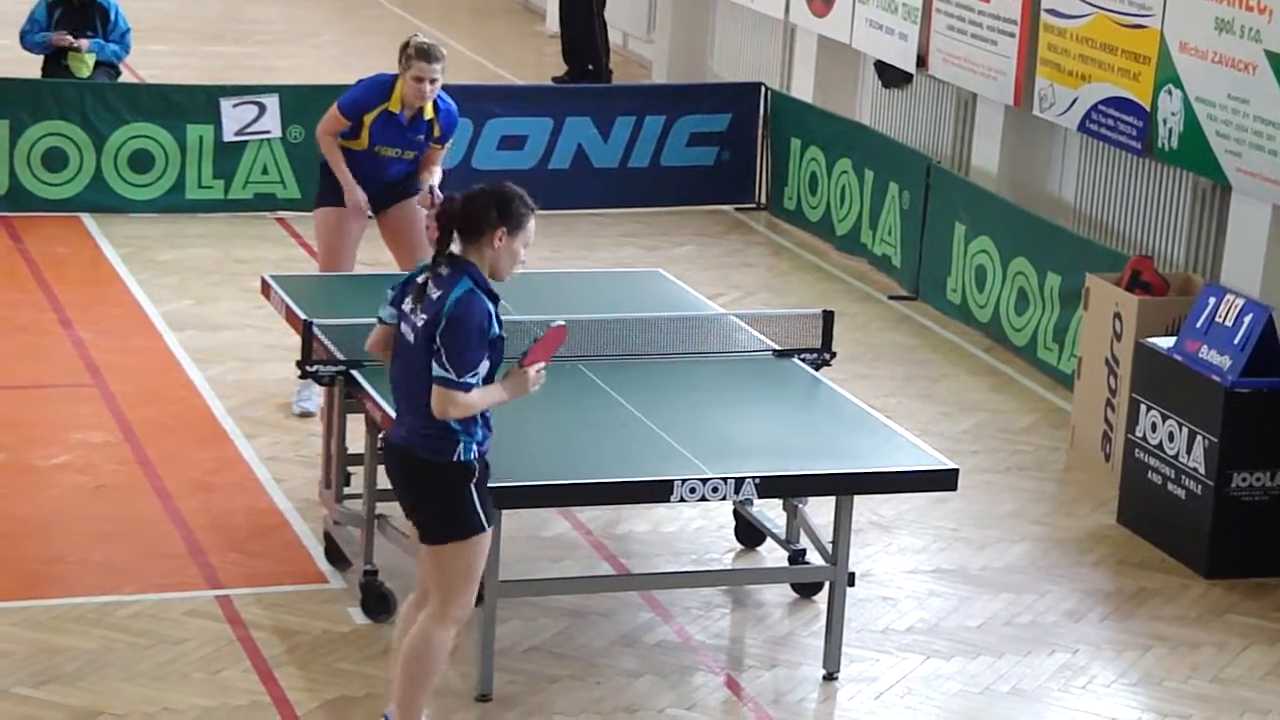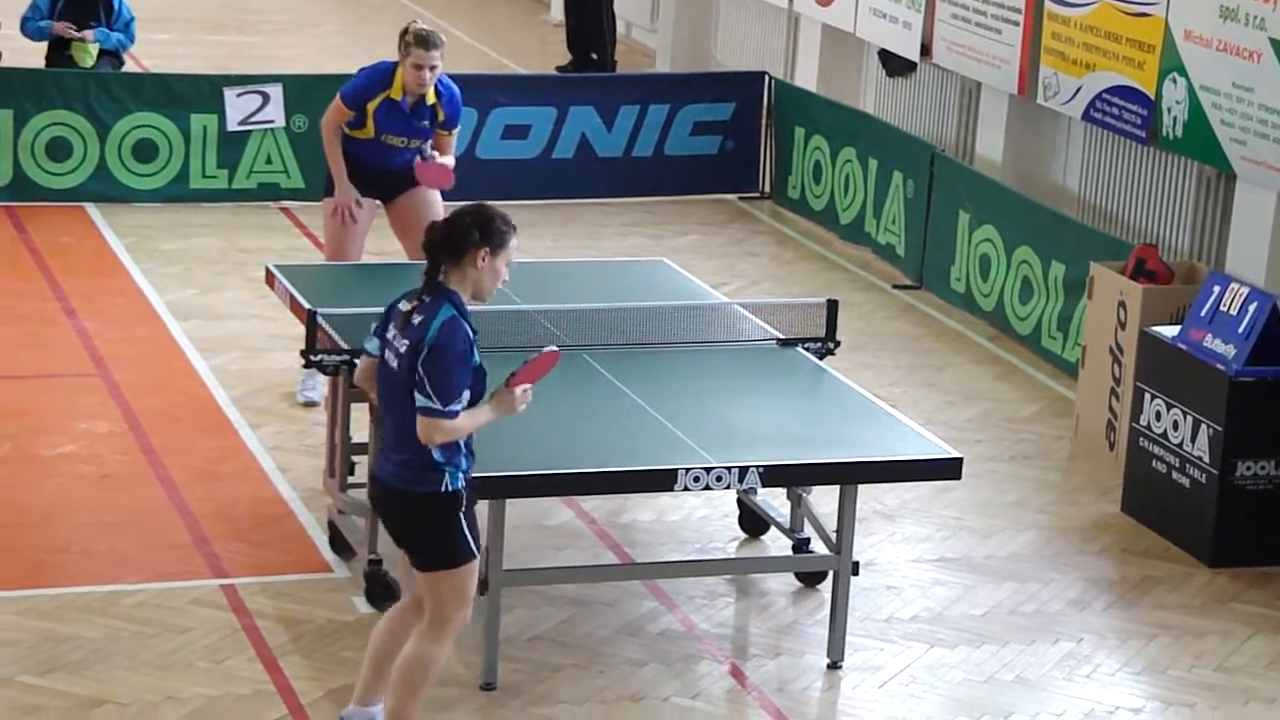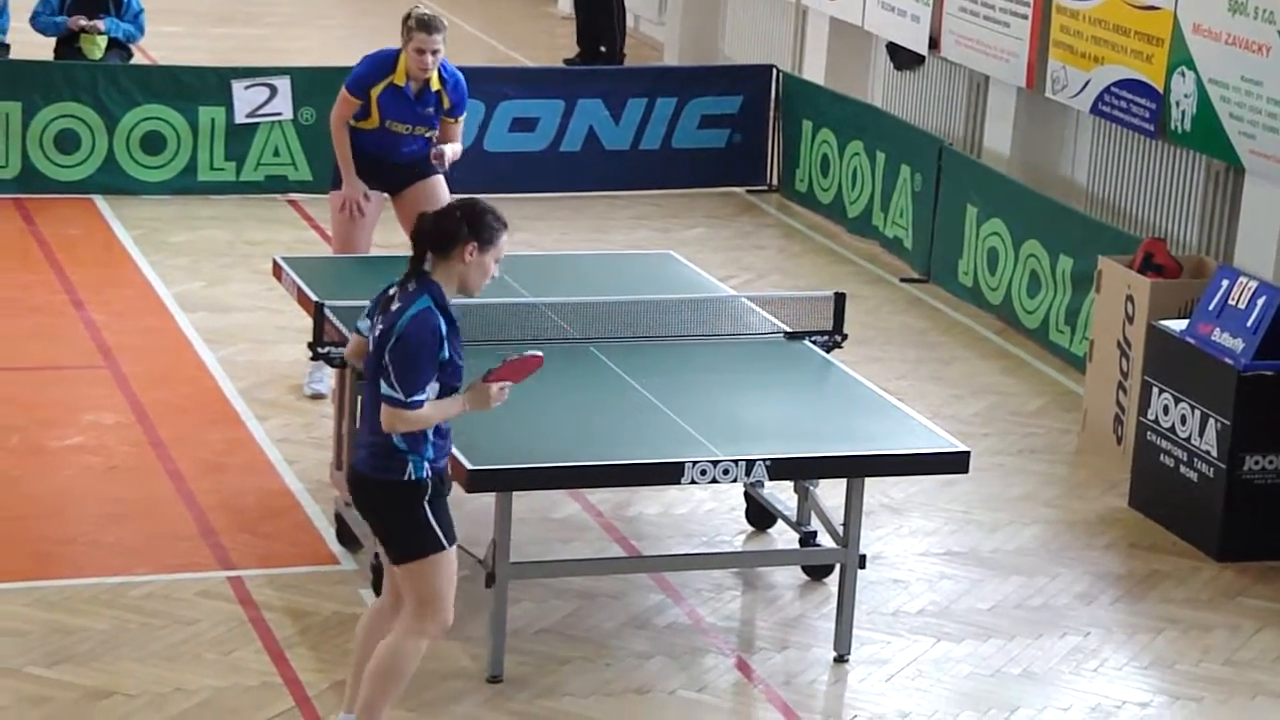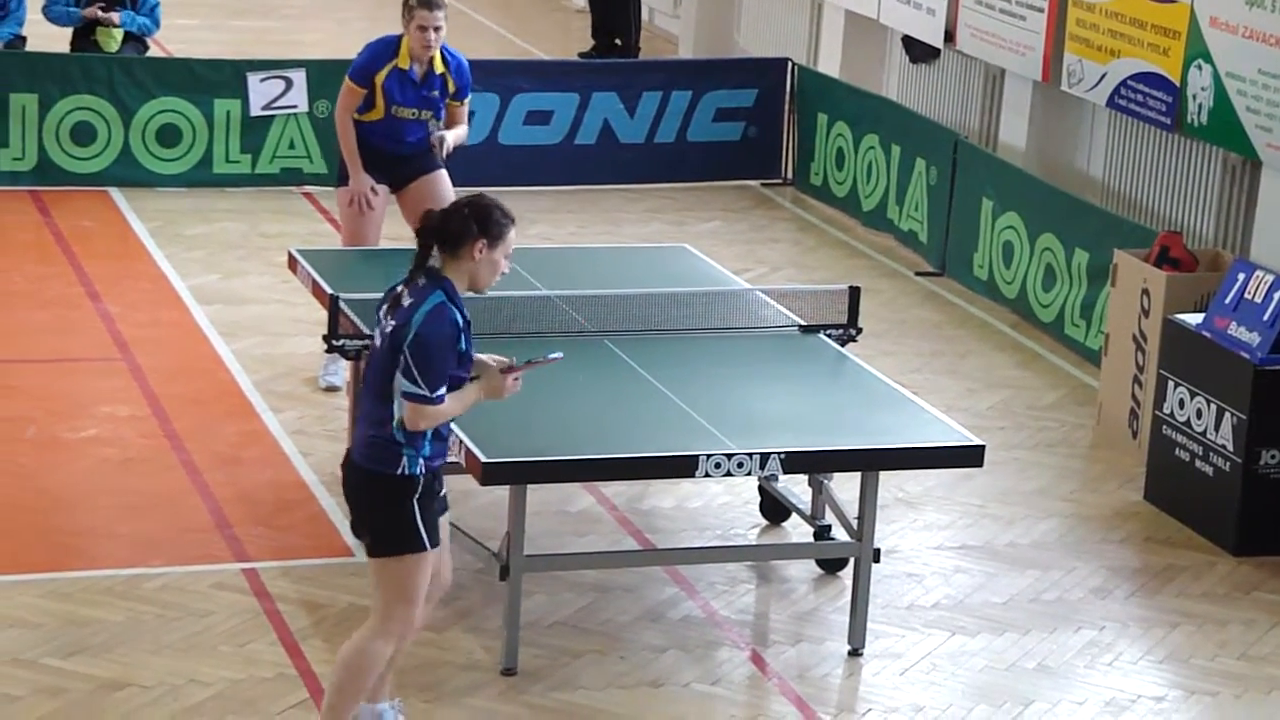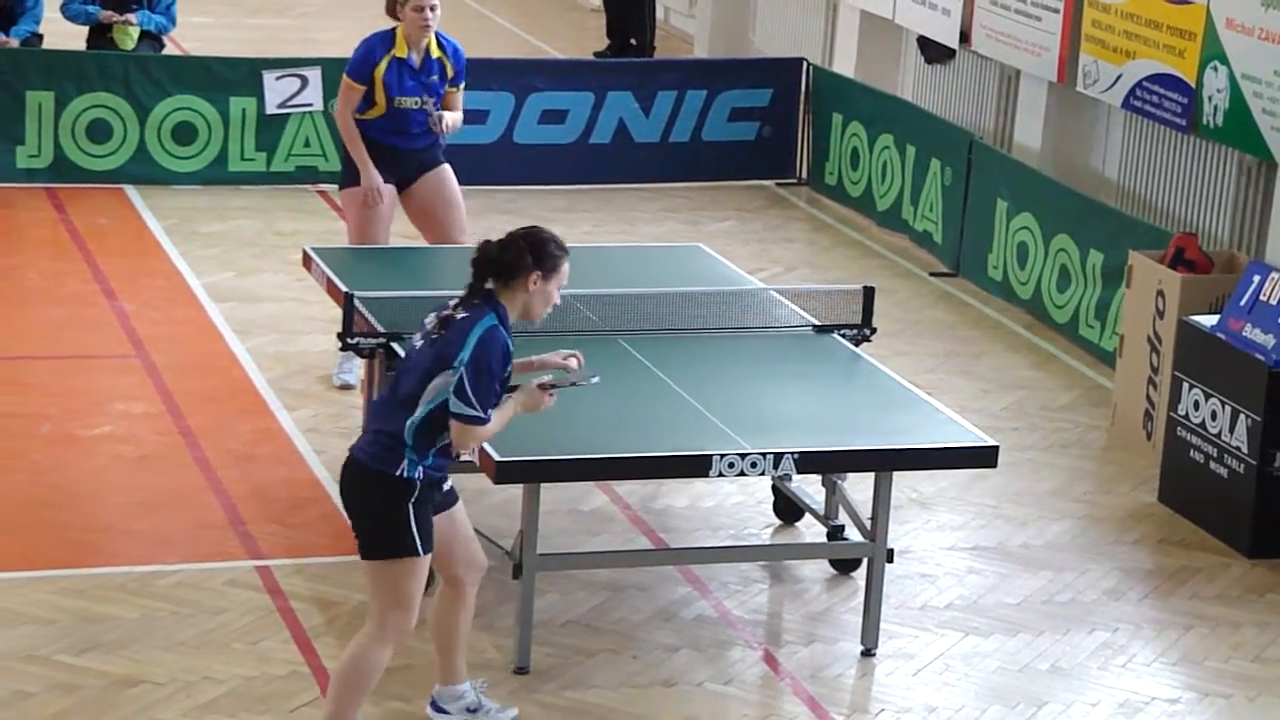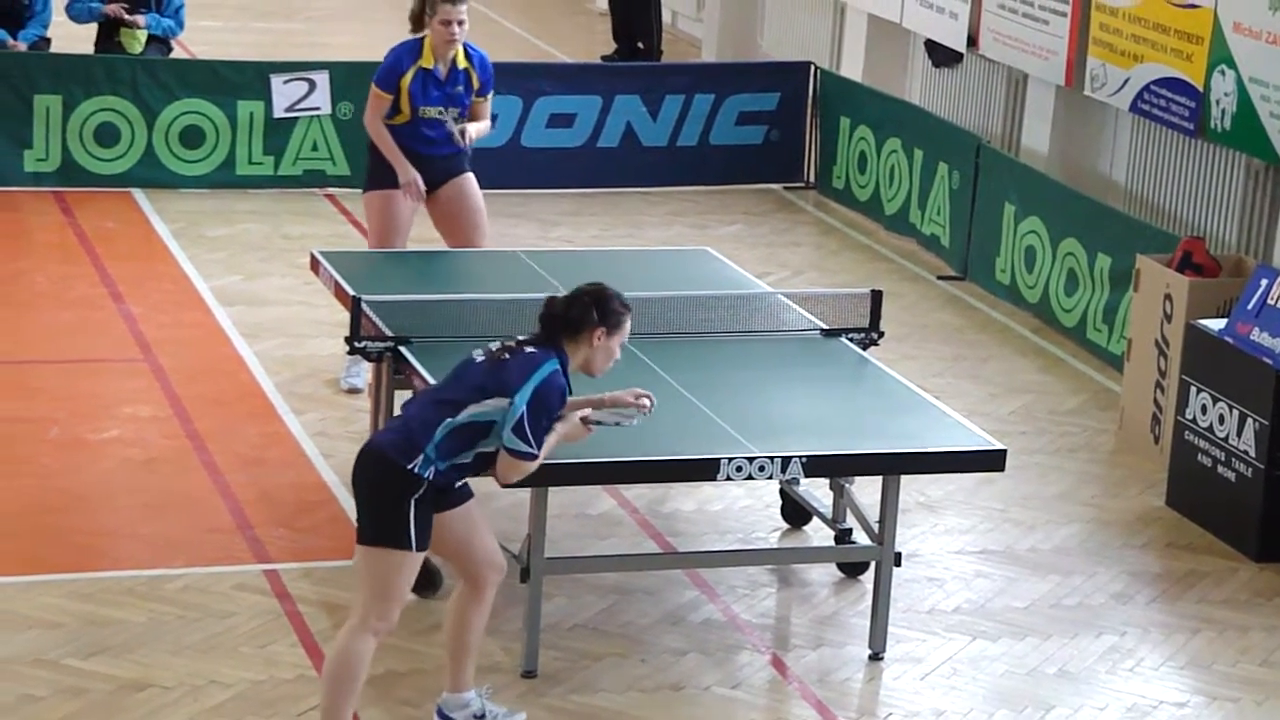
dt=0.3s
person 1, frame 1
left shoulder: (419, 281)
right shoulder: (470, 308)
left elbow: (377, 345)
right elbow: (450, 404)
right wrist: (509, 387)
left hip: (406, 454)
right hip: (445, 467)
left knee: (434, 589)
right knee: (452, 607)
person 1, frame 2
left shoulder: (404, 307)
right shoulder: (451, 332)
left elbow: (365, 378)
right elbow: (436, 430)
right wrist: (497, 407)
left hip: (392, 483)
right hip: (431, 494)
left knee: (423, 602)
right knee: (446, 621)
person 1, frame 3
left shoulder: (399, 294)
right shoulder: (425, 322)
left elbow: (356, 353)
right elbow: (397, 418)
right wrist: (469, 399)
left hip: (378, 474)
right hip: (403, 483)
left knee: (401, 602)
right knee: (431, 619)
person 1, frame 4
left shoulder: (409, 291)
right shoulder: (439, 317)
right elbow: (420, 414)
left wrist: (468, 363)
right wrist: (482, 388)
left hip: (383, 468)
right hip: (397, 478)
left knee: (432, 586)
right knee: (396, 620)
person 1, frame 5
left shoulder: (469, 314)
right shoulder: (487, 336)
right elbow: (466, 434)
left wrist: (536, 365)
right wrist: (520, 401)
left hip: (415, 474)
right hip: (387, 484)
left knee: (467, 571)
right knee: (393, 626)
person 1, frame 6
left shoulder: (531, 354)
right shoulder: (547, 377)
right elbow: (510, 469)
left wrist: (605, 402)
right wrist: (562, 433)
left hip: (428, 474)
right hip: (401, 475)
left knee: (487, 571)
right knee: (374, 621)
person 2, frame 1
left shoulder: (445, 112)
right shoulder: (370, 92)
left elbow: (430, 165)
right elbow: (325, 132)
left wrist: (429, 186)
right wrist: (349, 186)
left hip: (400, 185)
right hip: (346, 181)
right knee: (332, 279)
right ankle: (309, 379)
person 2, frame 2
left shoulder: (449, 97)
right shoulder: (372, 81)
left elbow: (446, 156)
right elbow: (330, 126)
left wrist: (436, 164)
right wrist: (342, 185)
left hip: (409, 175)
right hip: (355, 170)
right ankle: (315, 368)
person 2, frame 3
left shoulder: (453, 84)
right shoulder: (374, 68)
left elbow: (453, 142)
right elbow: (338, 120)
left wrist: (446, 153)
right wrist: (350, 180)
left hip: (417, 165)
right hip: (363, 162)
right ankle: (323, 359)
person 2, frame 4
left shoulder: (456, 68)
right shoulder: (377, 54)
left elbow: (460, 126)
right elbow: (343, 113)
left wrist: (448, 137)
right wrist: (356, 174)
left hip: (420, 159)
right hip: (368, 156)
right ankle: (336, 353)
person 2, frame 5
left shoulder: (451, 54)
right shoulder: (374, 50)
left elbow: (455, 112)
right elbow: (343, 112)
left wrist: (447, 120)
right wrist: (366, 170)
left hip: (425, 155)
right hip: (373, 156)
left knee: (456, 248)
right ankle: (350, 352)
person 2, frame 6
left shoulder: (478, 64)
right shoulder: (402, 59)
left elbow: (483, 121)
right elbow: (373, 119)
left wrist: (471, 131)
right wrist: (403, 167)
left hip: (450, 161)
right hip: (396, 160)
left knee: (476, 254)
right ankle: (359, 355)
